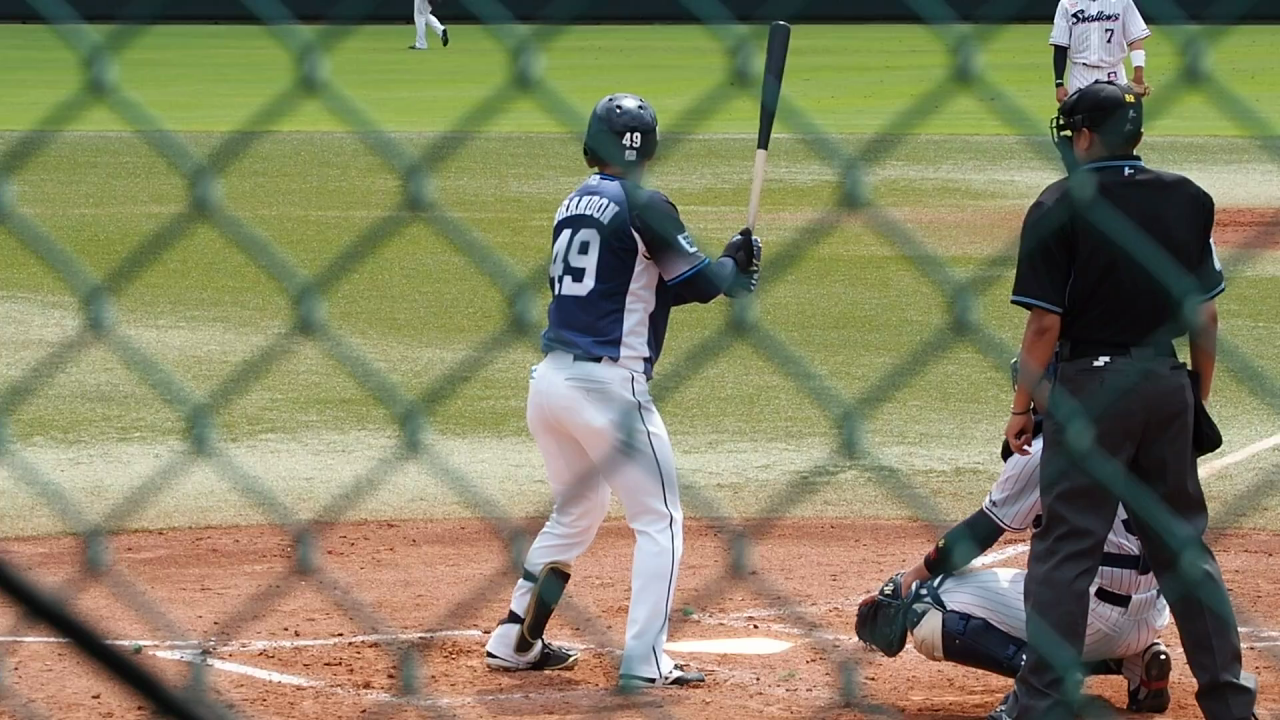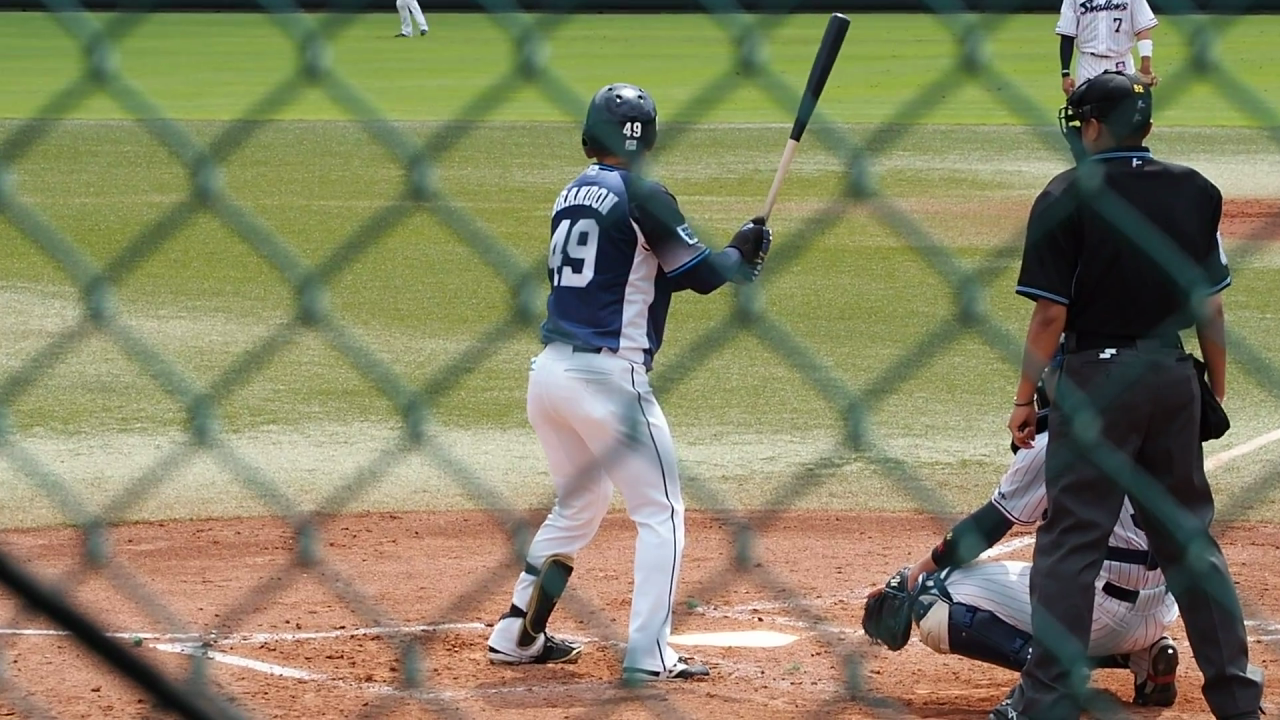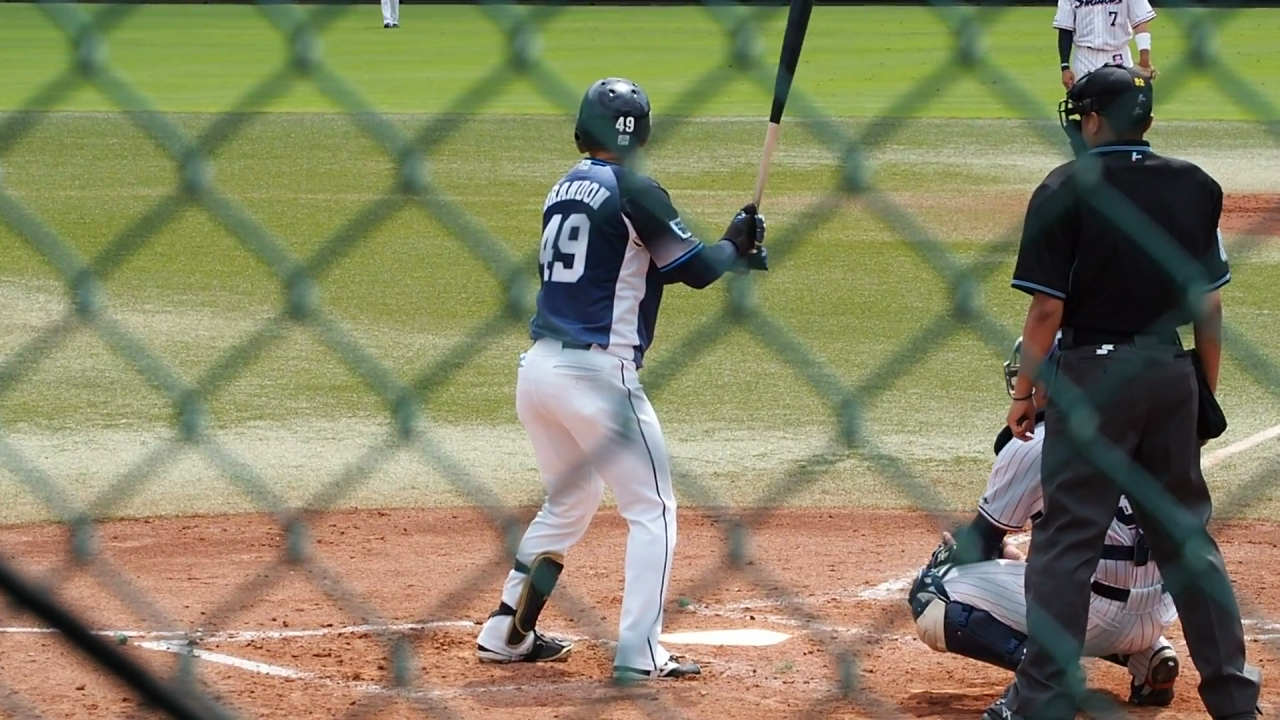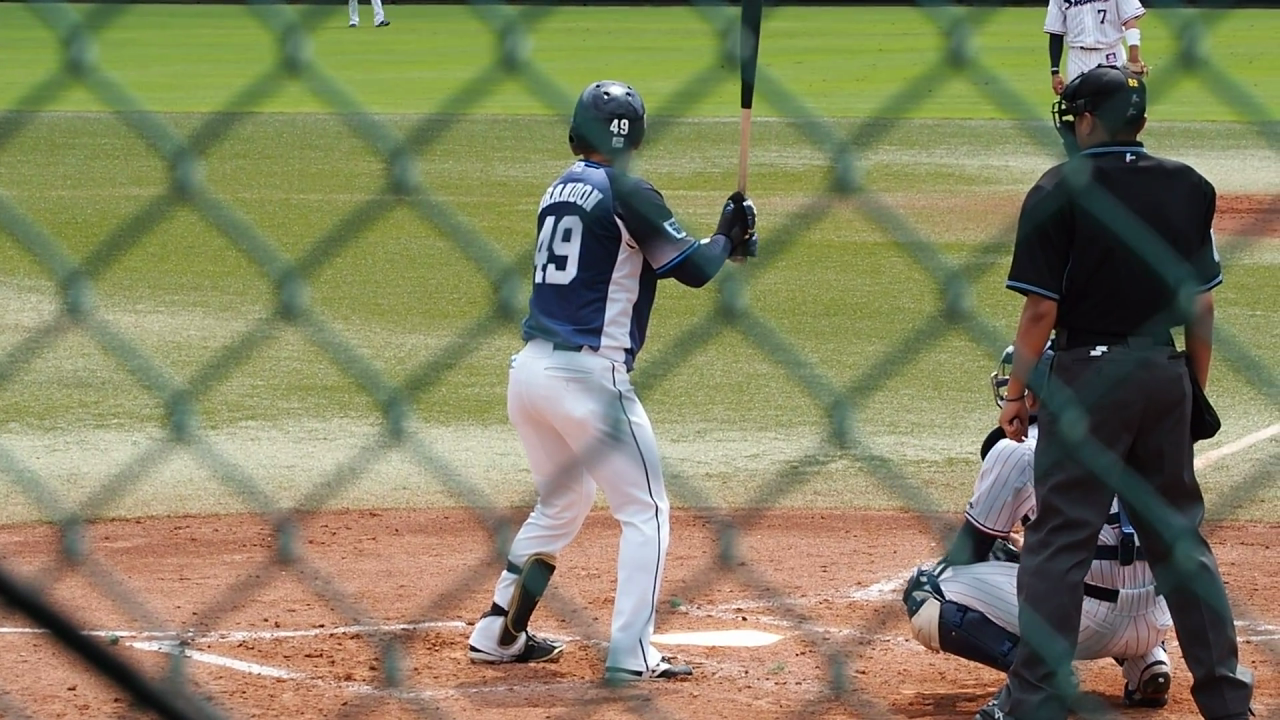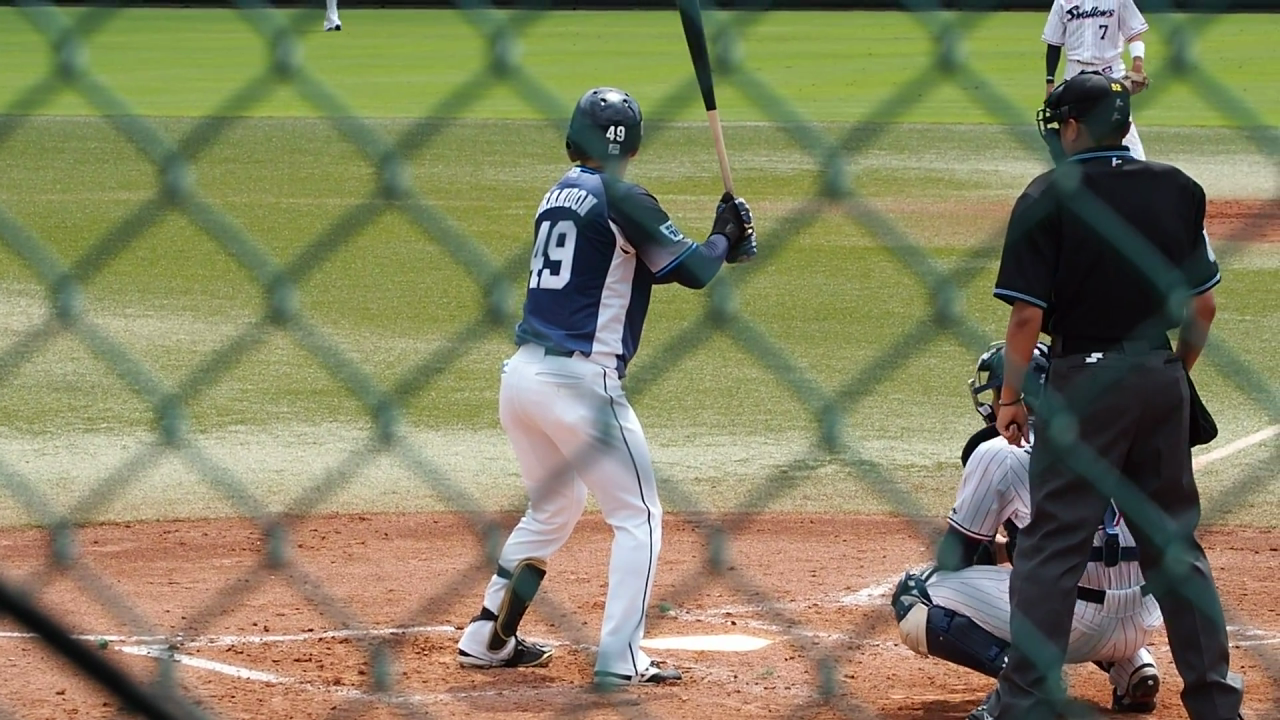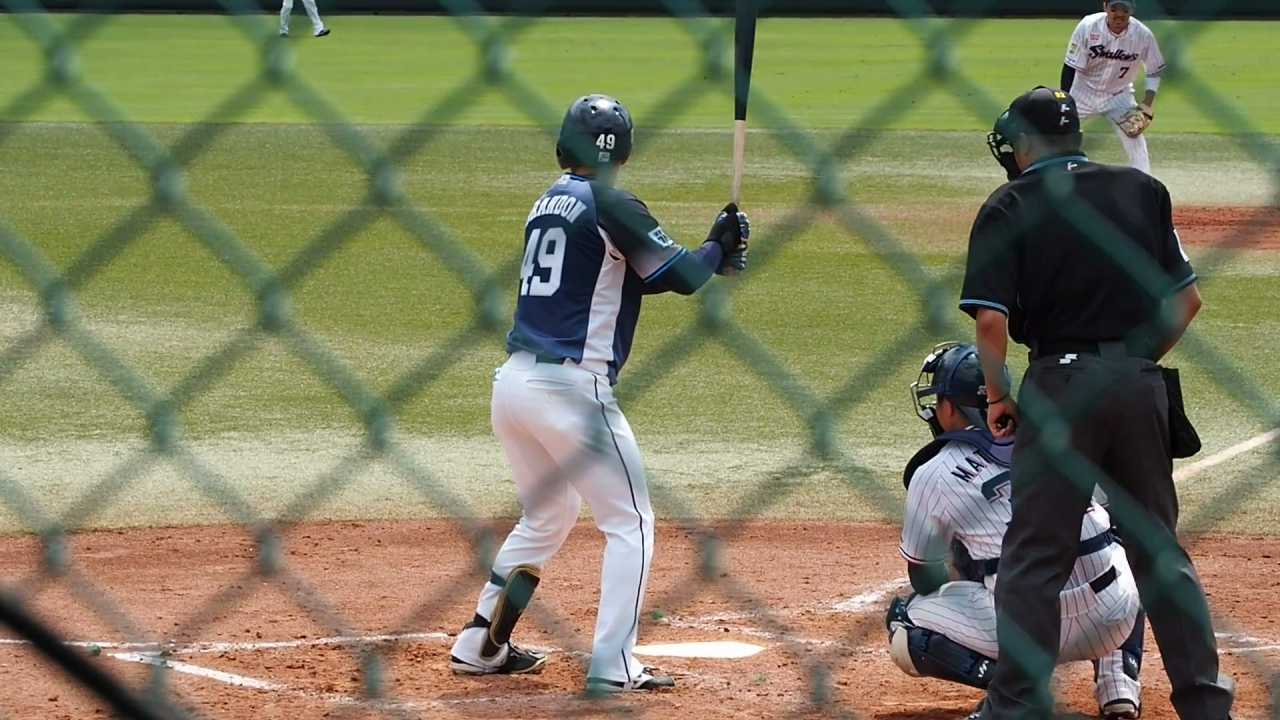
dt=0.5s
person 1, frame 1
left shoulder: (1061, 205)
right shoulder: (1188, 199)
left elbow: (1045, 322)
right elbow: (1205, 314)
left wrist: (1022, 406)
right wrist: (1198, 400)
left hip: (1092, 385)
right hip: (1167, 383)
left knee: (1065, 548)
right knee: (1182, 542)
person 1, frame 2
left shoulder: (1068, 196)
right shoulder: (1196, 191)
left elbow: (1051, 314)
right elbow: (1211, 305)
left wrist: (1024, 399)
right wrist: (1216, 391)
left hip: (1098, 376)
right hip: (1174, 375)
left knee: (1071, 540)
right knee: (1188, 535)
person 1, frame 3
left shoulder: (1066, 188)
right shoulder: (1195, 186)
left elbow: (1047, 307)
right elbow: (1209, 301)
left wrist: (1023, 390)
right wrist: (1207, 391)
left hip: (1094, 372)
right hip: (1172, 371)
left knee: (1067, 537)
right knee: (1186, 532)
person 1, frame 4
left shoulder: (1060, 189)
right shoulder: (1189, 186)
left elbow: (1042, 307)
right elbow: (1201, 304)
left wrist: (1016, 391)
right wrist: (1195, 390)
left hip: (1087, 375)
right hip: (1165, 374)
left knee: (1059, 539)
right knee: (1179, 534)
person 1, frame 5
left shoulder: (1048, 196)
right shoulder: (1178, 189)
left elbow: (1028, 313)
right elbow: (1204, 304)
left wrist: (1011, 397)
left hip: (1085, 379)
right hip: (1162, 379)
left knee: (1053, 544)
right knee: (1174, 540)
person 1, frame 6
left shoulder: (1011, 205)
right shoulder: (1143, 189)
left elbow: (991, 319)
right elbow: (1187, 300)
left wrist: (998, 395)
left hip: (1062, 383)
right hip: (1140, 382)
left knee: (1035, 555)
right knee: (1158, 544)
person 2, frame 1
left shoulder: (574, 203)
right shoulder: (643, 205)
right elbow: (699, 285)
left wrist: (724, 270)
right wrist: (735, 262)
left hip: (550, 378)
right hip: (608, 385)
left knee: (574, 514)
right knee: (660, 521)
left ankle: (514, 641)
right ankle: (645, 662)
person 2, frame 2
left shoulder: (571, 194)
right shoulder: (642, 196)
right elbow: (701, 276)
left wrist: (724, 262)
right wrist: (742, 250)
left hip: (550, 370)
right hip: (607, 377)
left knee: (576, 506)
right knee: (661, 513)
left ankle: (517, 634)
right ankle: (648, 656)
person 2, frame 3
left shoulder: (564, 187)
right shoulder: (633, 191)
right elbow: (696, 270)
left wrist: (730, 249)
right wrist: (736, 242)
left hip: (539, 367)
right hip: (597, 373)
left knee: (567, 504)
right knee: (652, 511)
left ankle: (507, 633)
right ankle: (639, 655)
person 2, frame 4
left shoulder: (558, 189)
right shoulder: (627, 194)
right elbow: (694, 270)
left wrist: (723, 244)
right wrist: (727, 234)
left hip: (530, 369)
right hip: (588, 375)
left knee: (559, 505)
right knee: (645, 511)
left ankle: (498, 633)
right ankle: (630, 655)
person 2, frame 5
left shoulder: (558, 194)
right shoulder: (622, 200)
right elbow: (693, 271)
left wrist: (720, 244)
right wrist: (724, 236)
left hip: (523, 374)
right hip: (578, 380)
left knee: (551, 510)
right knee: (638, 516)
left ankle: (488, 638)
right ankle: (621, 660)
person 2, frame 6
left shoulder: (548, 202)
right shoulder: (611, 206)
right elbow: (683, 277)
left wrist: (709, 253)
right wrist: (718, 245)
left hip: (514, 381)
right hip: (570, 387)
left knee: (545, 517)
right knee: (630, 521)
left ankle: (480, 644)
right ankle: (612, 666)
person 3, frame 1
left shoulder: (1040, 452)
left elbow: (977, 535)
left wrist: (908, 581)
left hip: (1093, 616)
right hip: (1149, 619)
left knee: (925, 602)
right ankle: (1135, 661)
person 3, frame 2
left shoulder: (1052, 444)
left elbow: (985, 527)
left wrist: (916, 573)
left hip: (1103, 610)
right hip: (1157, 613)
left knee: (932, 595)
right ankle: (1143, 654)
person 3, frame 3
left shoulder: (1030, 445)
left elbow: (981, 542)
left wrist: (947, 565)
right wrist: (1020, 559)
left hip: (1096, 612)
right hip: (1157, 615)
left knee: (931, 594)
right ankle: (1148, 655)
person 3, frame 4
left shoulder: (1017, 449)
left elbow: (969, 549)
left hip: (1085, 619)
right hip: (1154, 621)
left knee: (926, 592)
right ankle: (1145, 661)
person 3, frame 5
left shoulder: (996, 453)
left elbow: (953, 559)
right wrist: (1002, 548)
left hip: (1071, 622)
right hip: (1140, 623)
left knee: (915, 598)
right ankle: (1132, 665)
person 3, frame 6
left shoulder: (934, 474)
left elbow: (925, 581)
left wrist: (959, 568)
right hip: (1116, 618)
left knee: (906, 625)
right knee: (1117, 550)
right ankle: (1120, 685)
